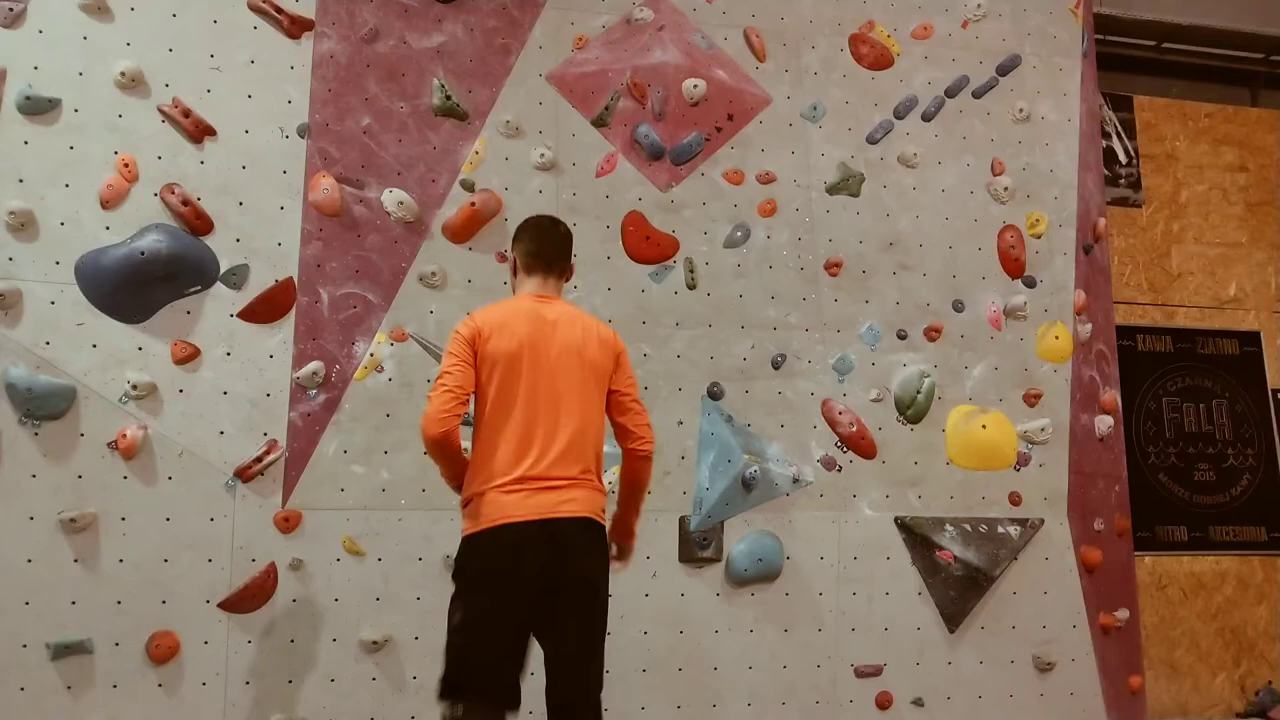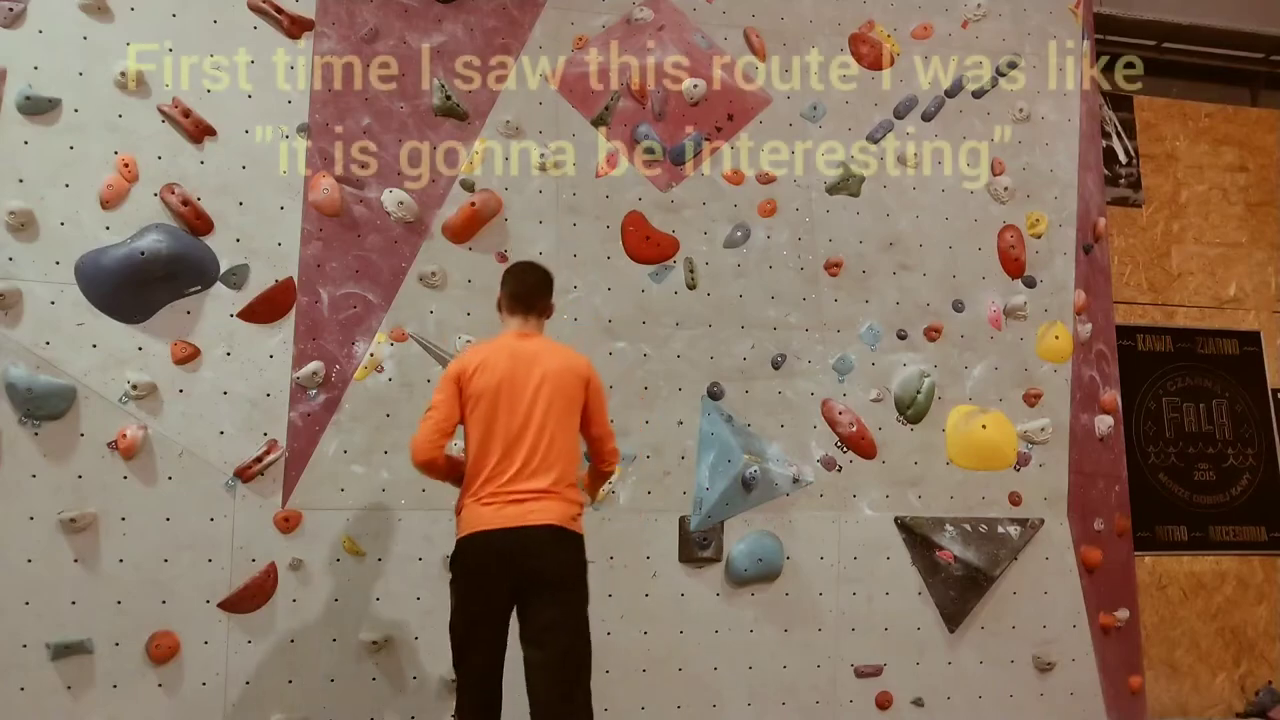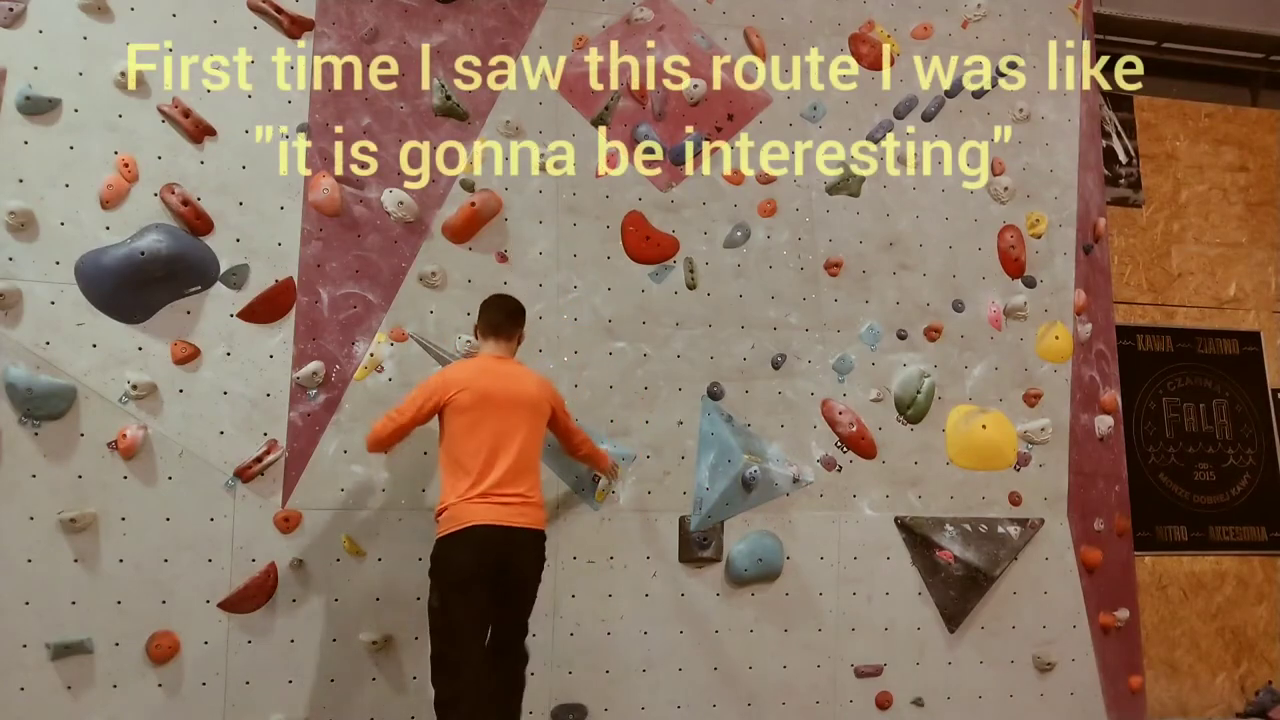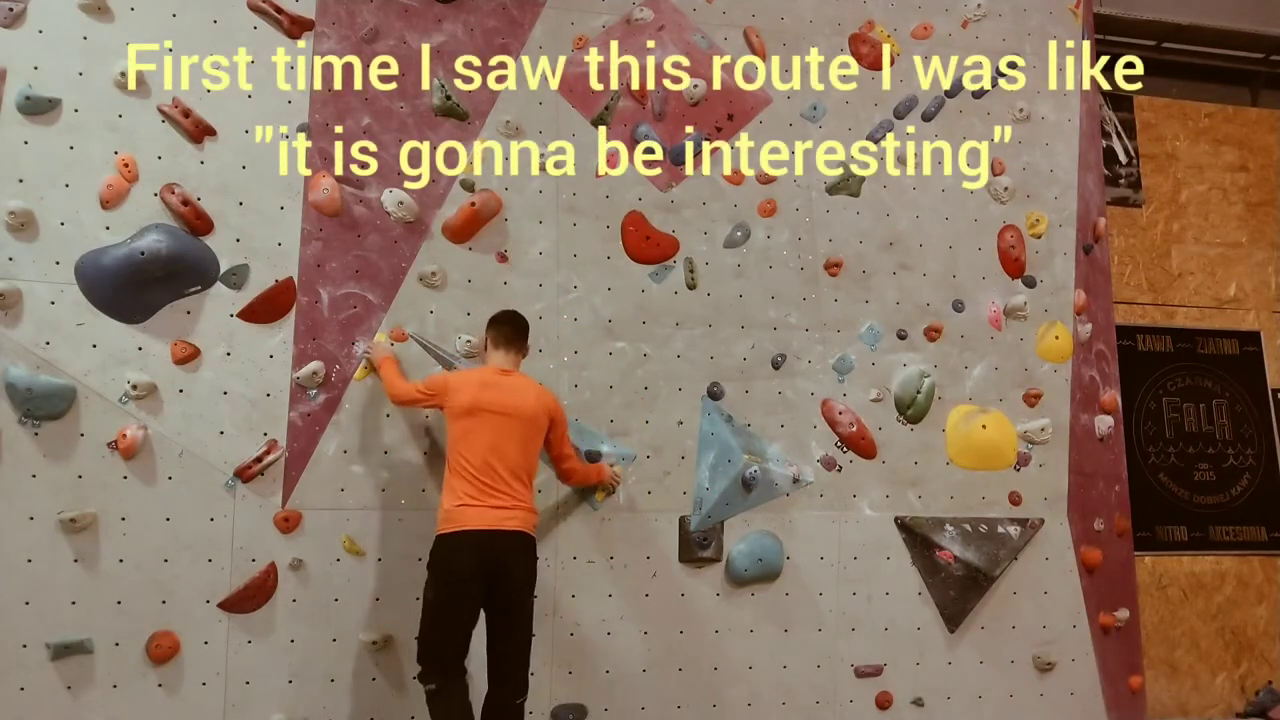
dt=0.5s
person 1, frame 1
left shoulder: (479, 327)
right shoulder: (602, 337)
left elbow: (437, 427)
right elbow: (640, 445)
left wrist: (462, 480)
right wrist: (624, 525)
left hip: (499, 529)
right hip: (579, 531)
person 1, frame 2
left shoulder: (467, 364)
right shoulder: (577, 367)
left elbow: (425, 454)
right elbow: (606, 459)
right wrist: (585, 490)
left hip: (483, 538)
right hip: (554, 537)
person 1, frame 3
left shoulder: (450, 379)
right shoulder: (541, 388)
left elbow: (377, 440)
right elbow: (576, 443)
left wrist: (408, 414)
right wrist: (602, 461)
left hip: (464, 534)
right hip: (525, 535)
left knee: (458, 672)
right knee: (507, 655)
person 1, frame 4
left shoulder: (455, 385)
right shoulder: (544, 400)
left elbow: (401, 392)
right elbow: (569, 471)
left wrist: (385, 361)
right wrist: (600, 474)
left hip: (461, 537)
right hip: (517, 541)
left knee: (441, 661)
right knee: (509, 668)
